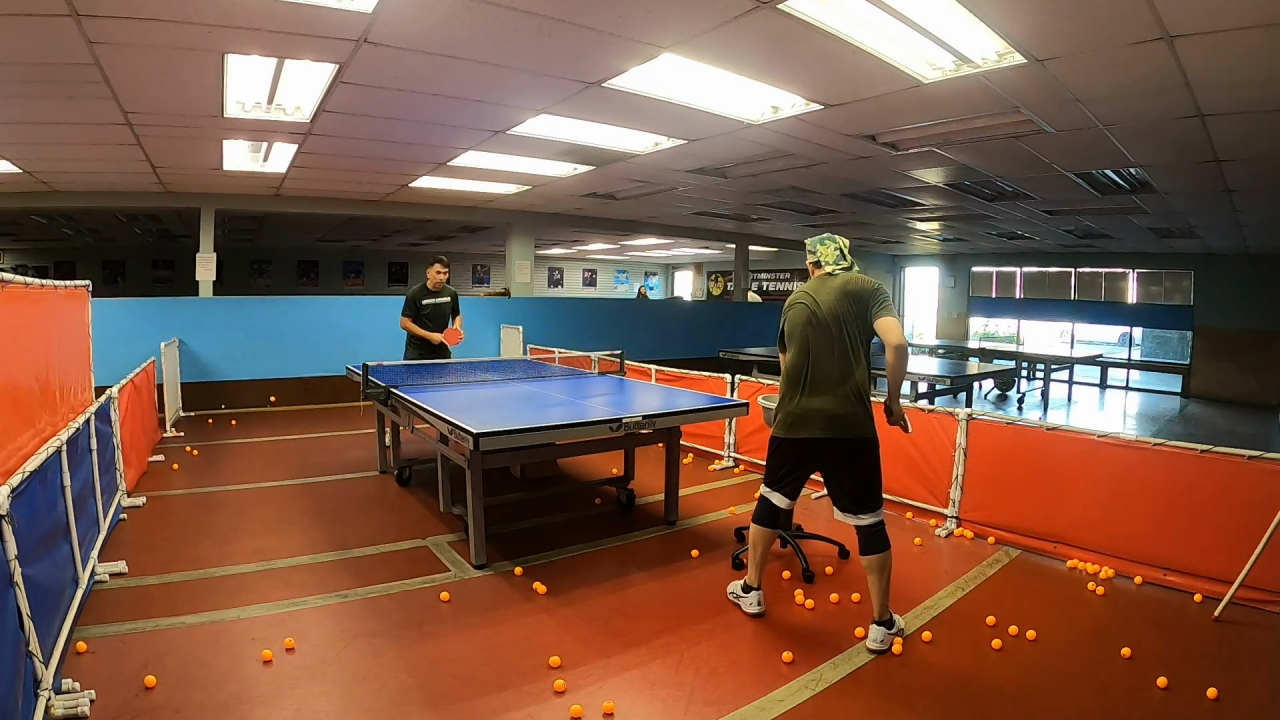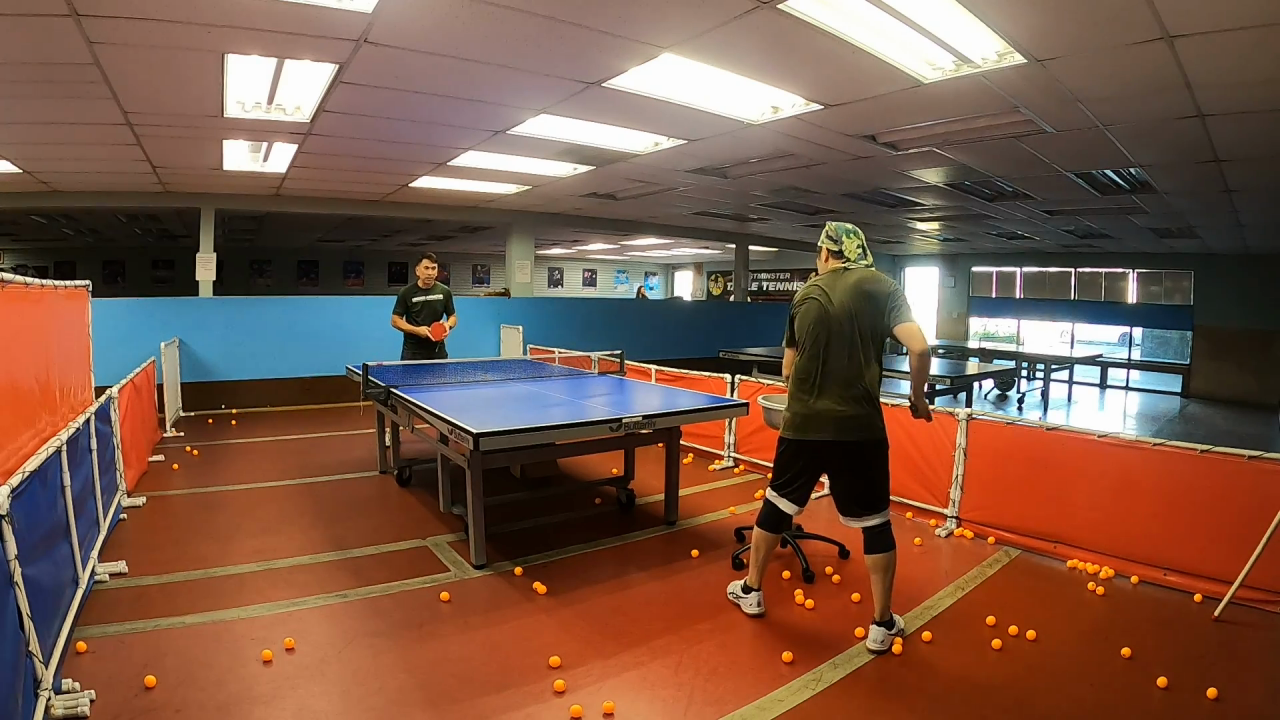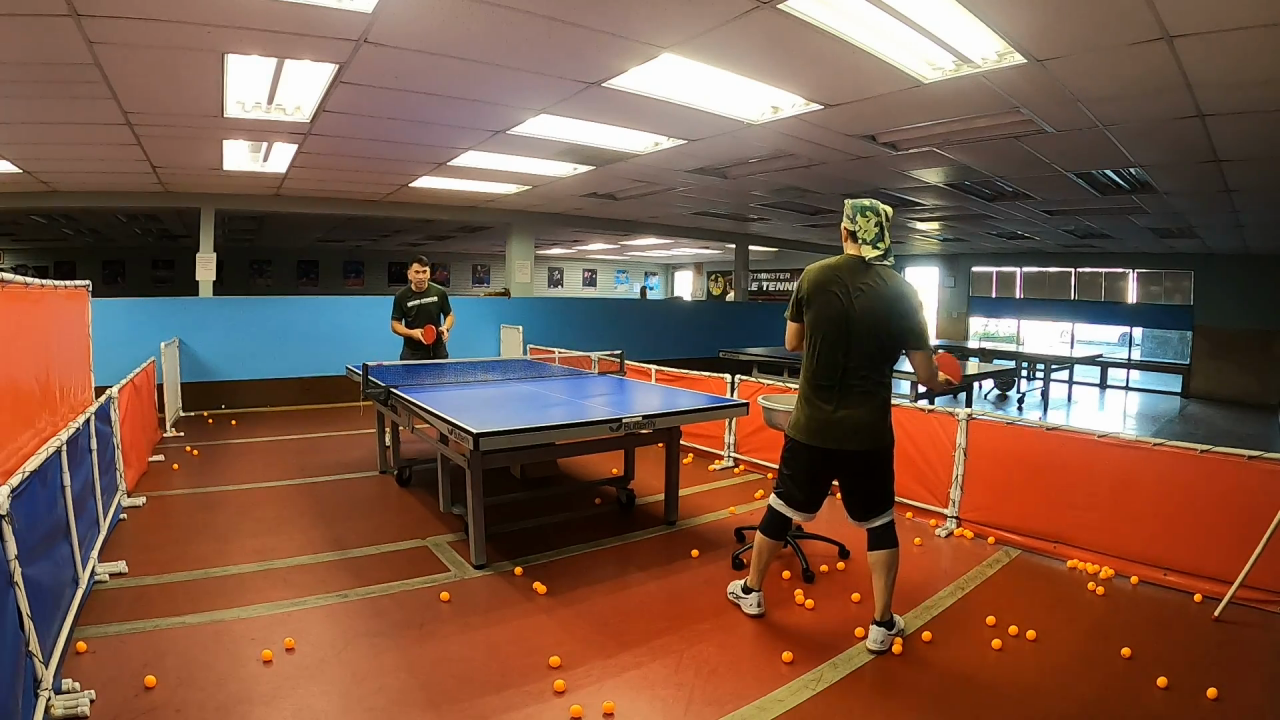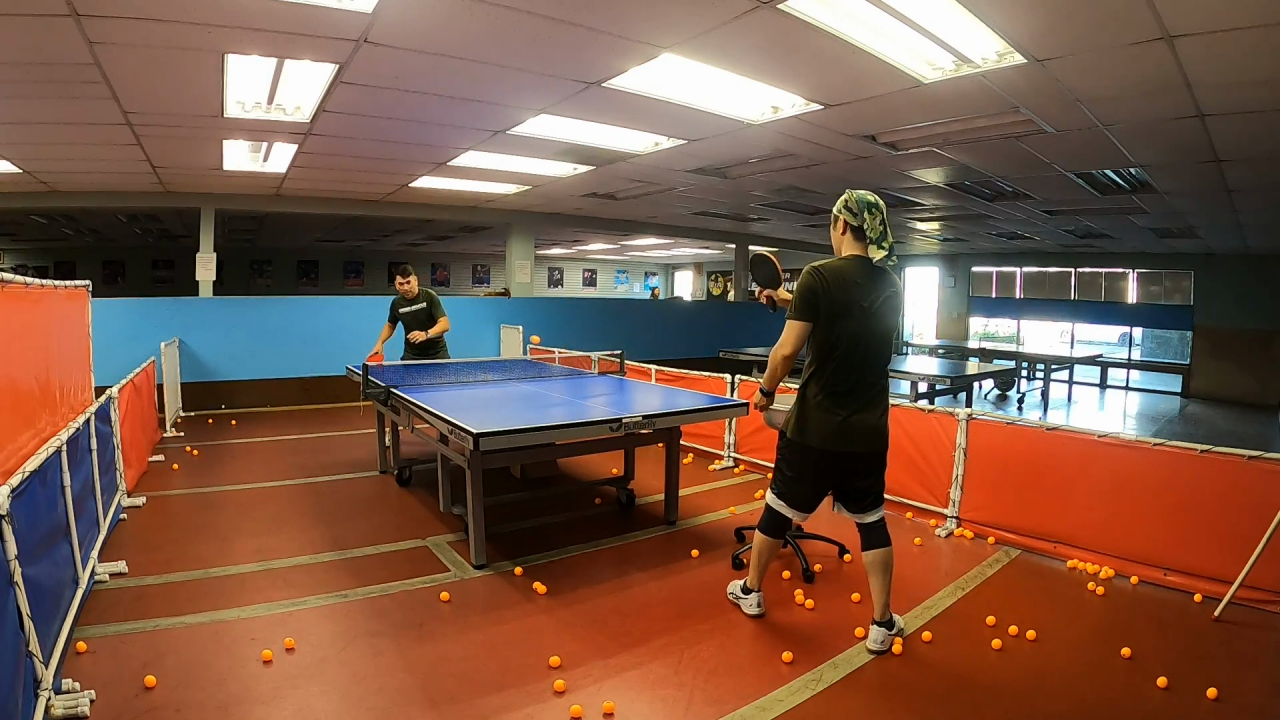
dt=0.5s
person 1, frame 1
left shoulder: (795, 299)
right shoulder: (867, 287)
right elbow: (896, 343)
right wrist: (893, 400)
left hip: (793, 420)
right hip: (849, 423)
left knee: (771, 501)
right knee: (869, 520)
left ankle: (751, 589)
right ankle: (882, 624)
person 1, frame 2
left shoulder: (805, 294)
right shoulder: (881, 286)
right elbow: (919, 349)
right wrist: (918, 397)
left hip: (803, 422)
right hip: (859, 425)
left knee: (778, 504)
right knee: (875, 522)
left ankle: (751, 589)
right ankle: (883, 624)
person 1, frame 3
left shoulder: (813, 276)
right shoulder: (898, 290)
left elbow: (794, 343)
right elbow: (926, 372)
right wrist: (940, 383)
left hip: (811, 424)
right hip: (868, 430)
left knee: (782, 508)
right knee: (879, 523)
left ankle: (750, 591)
right ankle: (882, 625)
person 1, frame 4
left shoulder: (819, 275)
right shoulder: (891, 287)
left elbow: (788, 350)
left wrist: (765, 391)
right wrist: (790, 299)
left hip: (815, 426)
right hip: (868, 430)
left knee: (780, 508)
right knee: (871, 521)
left ankle: (751, 590)
right ankle: (882, 624)
